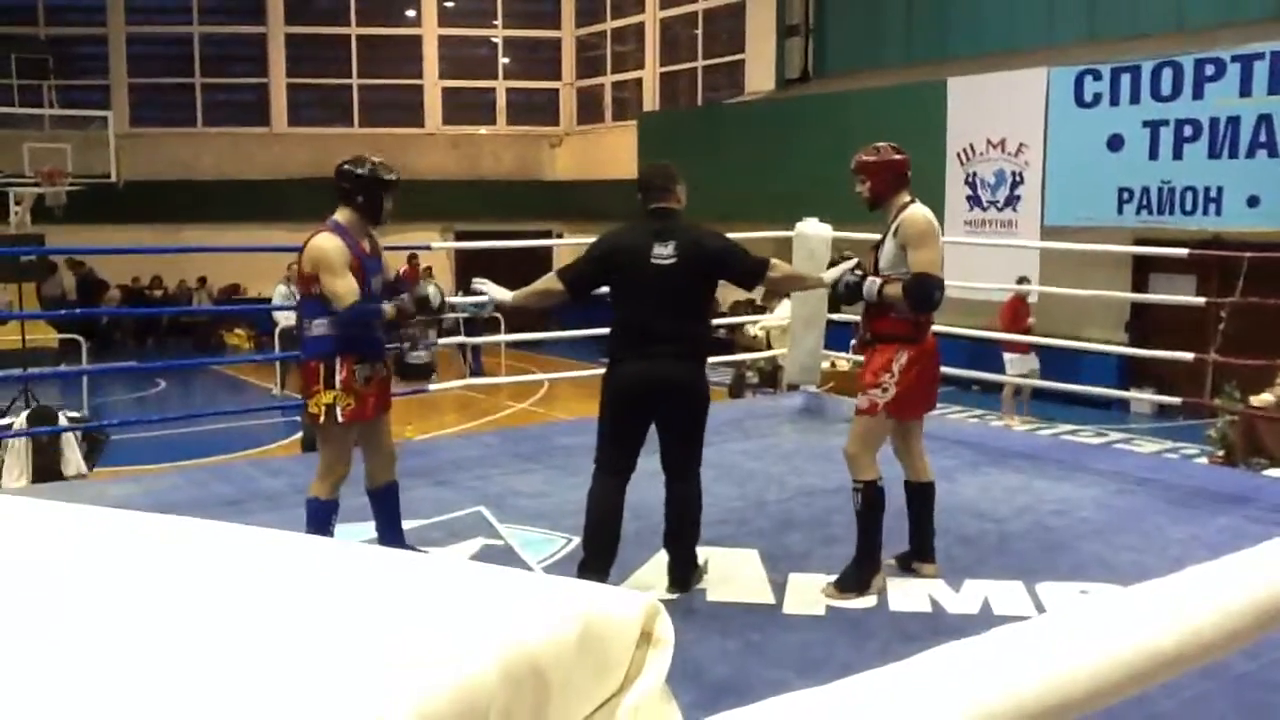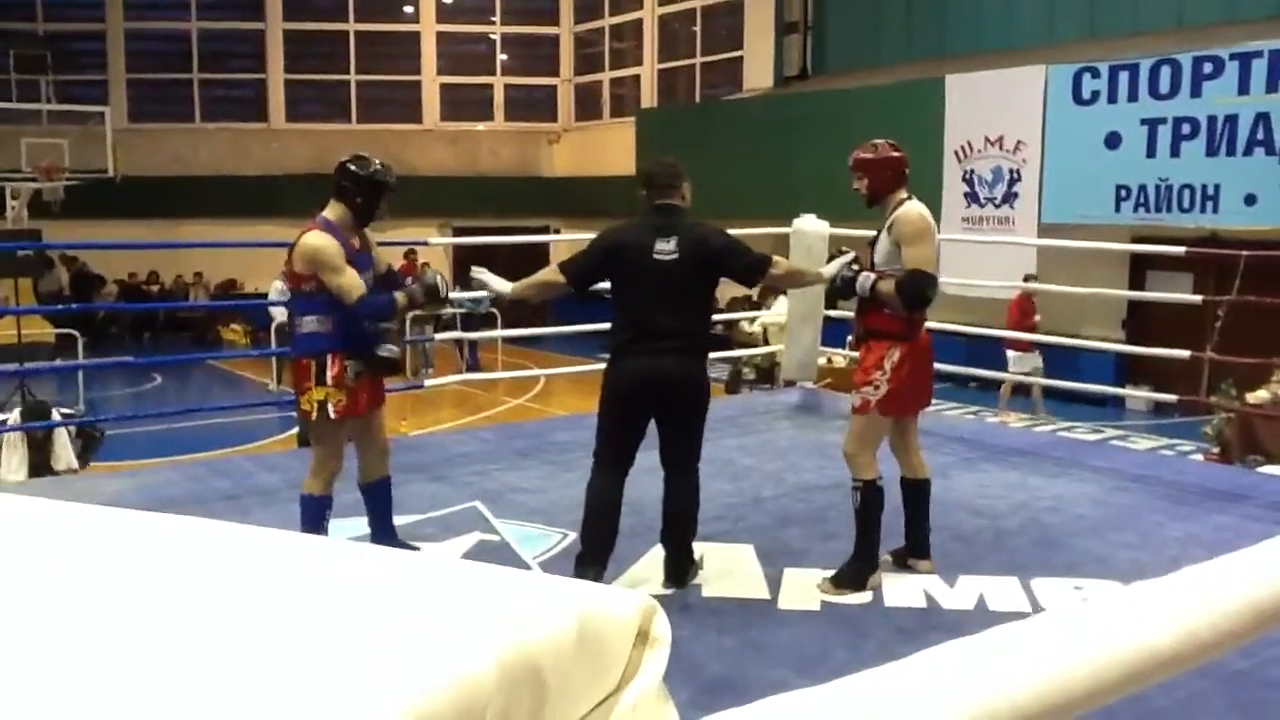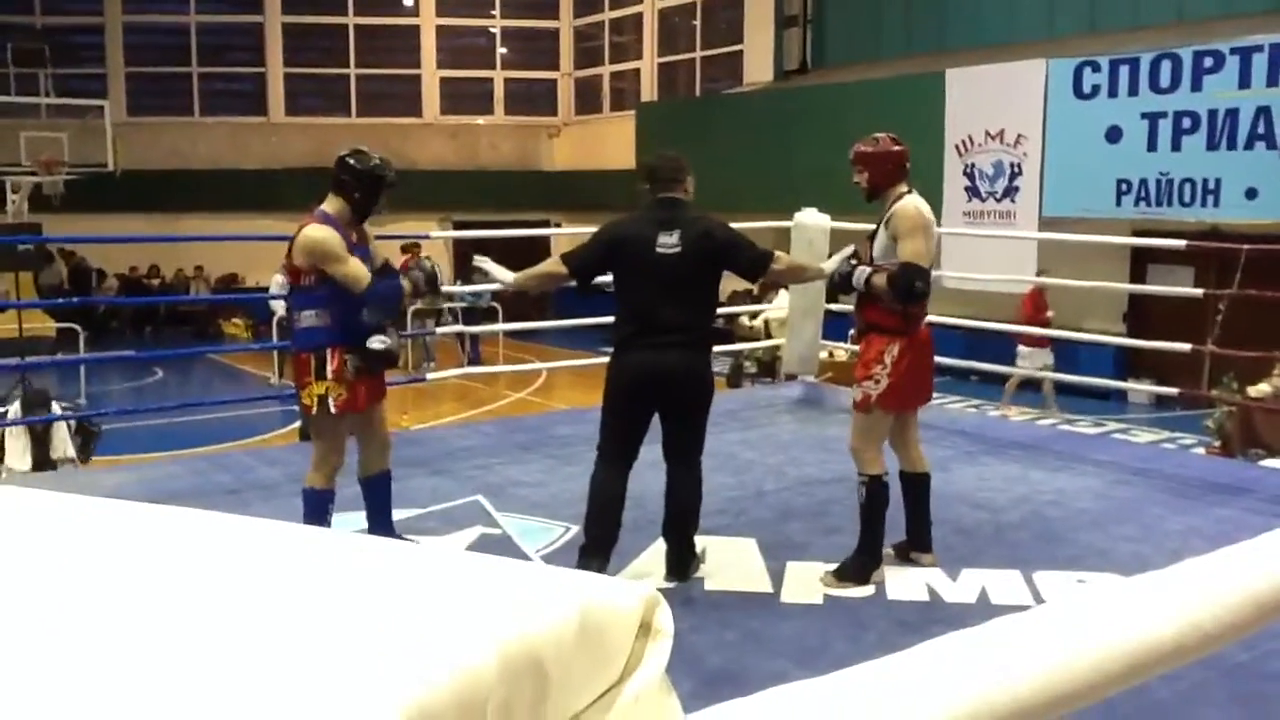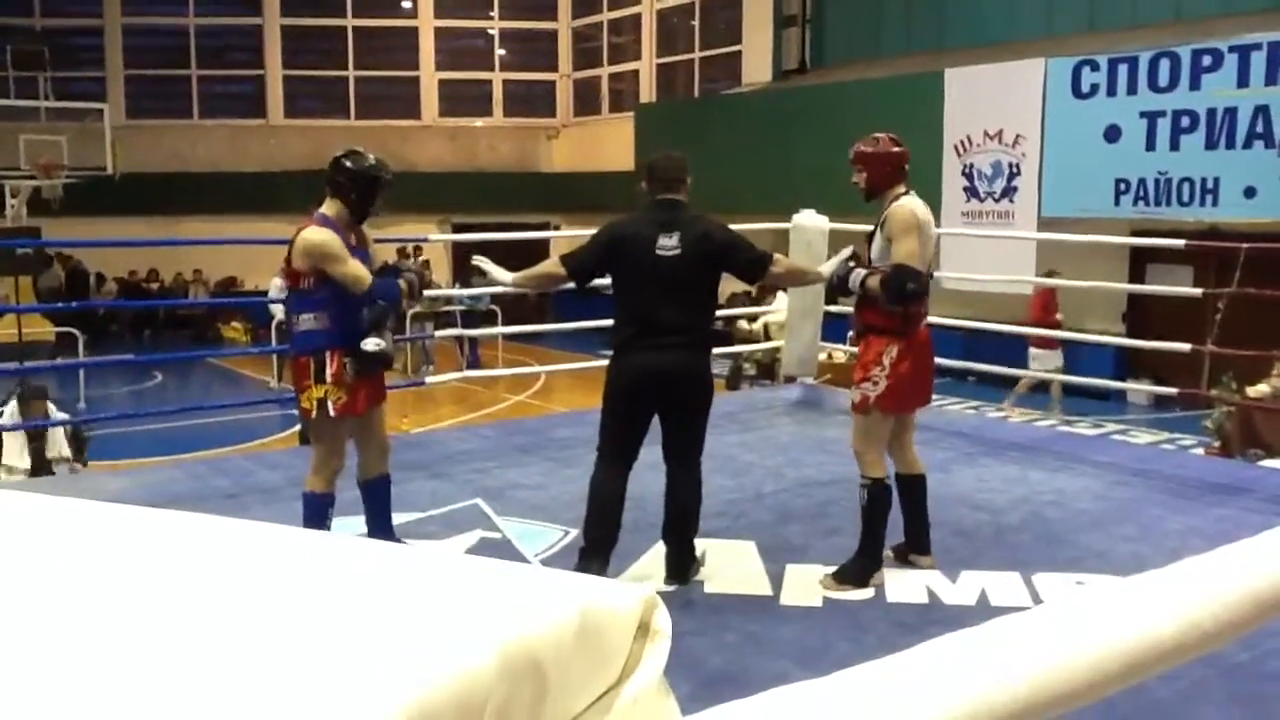
dt=0.1s
person 1, frame 1
left shoulder: (914, 220)
right shoulder: (901, 221)
left elbow: (925, 294)
left wrist: (869, 286)
right wrist: (860, 279)
left hip: (901, 353)
right hip: (899, 350)
left knee: (859, 452)
right knee: (909, 451)
left ankle: (866, 568)
right ankle: (922, 554)
person 1, frame 2
left shoulder: (910, 217)
right shoulder: (898, 217)
left elbow: (919, 290)
left wrist: (863, 282)
right wrist: (856, 275)
left hip: (894, 350)
right hip: (894, 346)
left knee: (858, 451)
right knee: (905, 447)
left ankle: (864, 566)
right ankle: (917, 550)
person 1, frame 3
left shoulder: (906, 211)
right shoulder: (905, 210)
left elbow: (910, 285)
left wrist: (858, 276)
right wrist: (857, 266)
left hip: (892, 344)
right hip: (901, 341)
left knee: (865, 448)
right knee: (905, 443)
left ankle: (867, 560)
right ankle: (919, 543)
person 1, frame 4
left shoulder: (902, 212)
right shoulder: (906, 210)
left elbow: (903, 286)
left wrist: (855, 278)
right wrist: (855, 267)
left hip: (891, 345)
right hip: (901, 342)
left knee: (867, 450)
right knee: (900, 445)
left ankle: (867, 563)
right ankle: (918, 545)
person 2, frame 1
left shoulder: (617, 242)
right shoulder: (705, 241)
left elbow: (558, 285)
right elbow: (772, 274)
left wrist: (510, 298)
right wrist: (821, 280)
left hip: (628, 374)
right hip: (685, 376)
left knee: (610, 474)
right knee: (683, 474)
left ankle: (593, 573)
right ankle: (682, 570)
person 2, frame 2
left shoulder: (620, 237)
right shoulder: (708, 238)
left elbow: (560, 278)
right elbow: (773, 271)
left wrist: (510, 290)
right wrist: (822, 275)
left hip: (629, 370)
right hip: (686, 372)
left knee: (609, 469)
right knee: (682, 470)
left ankle: (590, 568)
right ankle: (679, 566)
person 2, frame 3
left shoulder: (623, 230)
right shoulder: (710, 231)
left elbow: (562, 269)
right elbow: (775, 267)
left wrist: (512, 279)
right wrist: (822, 271)
left hip: (632, 363)
right hip: (689, 365)
left knee: (612, 462)
right knee: (684, 463)
left ankle: (593, 561)
right ankle: (680, 560)
person 2, frame 4
left shoulder: (622, 231)
right shoulder: (710, 233)
left elbow: (560, 270)
right elbow: (774, 269)
left wrist: (511, 279)
right wrist: (820, 274)
left hip: (632, 365)
right hip: (689, 367)
left knee: (612, 464)
right knee: (683, 465)
left ankle: (592, 563)
right ankle: (680, 562)
person 3, frame 1
left shoulder: (368, 240)
right shoulder: (329, 246)
left elbow: (385, 294)
right elbow: (354, 314)
left wrist: (406, 323)
right wrist: (405, 306)
left hip: (367, 364)
right hip: (334, 370)
left knee: (383, 456)
right knee: (333, 469)
left ankle: (392, 544)
person 3, frame 2
left shoulder: (358, 236)
right shoulder: (318, 243)
left elbow: (385, 283)
right elbow: (365, 306)
left wrist: (387, 339)
right wrist: (419, 294)
left hip: (360, 361)
right hip: (326, 366)
left knee: (376, 451)
right knee: (327, 465)
left ankle: (384, 540)
person 3, frame 3
left shoulder: (356, 230)
right shoulder: (318, 236)
left elbow: (383, 282)
right elbow: (373, 291)
left wrist: (385, 332)
right wrist: (416, 283)
left hip: (360, 354)
right hip: (326, 360)
left knee: (377, 445)
right knee: (329, 458)
left ankle: (383, 534)
person 3, frame 4
left shoulder: (355, 233)
right shoulder: (316, 239)
left elbow: (377, 291)
right elbow: (373, 291)
left wrist: (380, 334)
right wrist: (408, 283)
left hip: (357, 357)
right hip: (325, 364)
left knee: (376, 448)
right knee: (329, 462)
left ankle: (382, 538)
